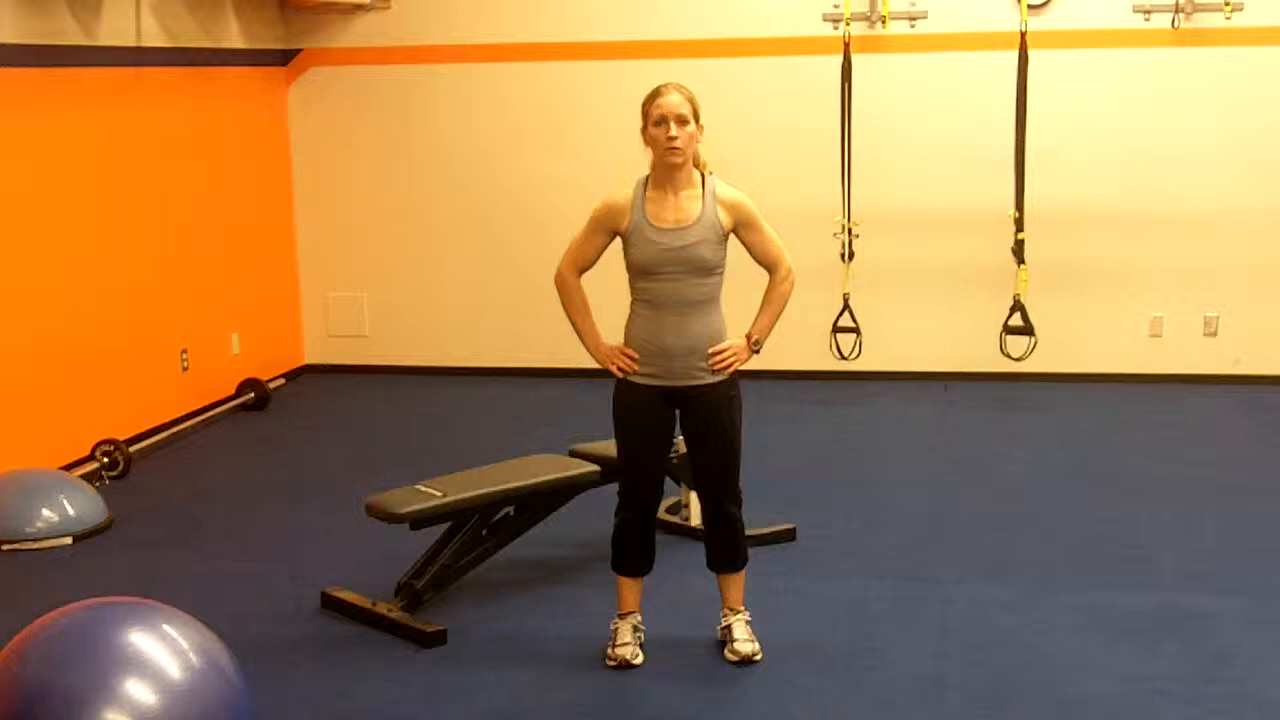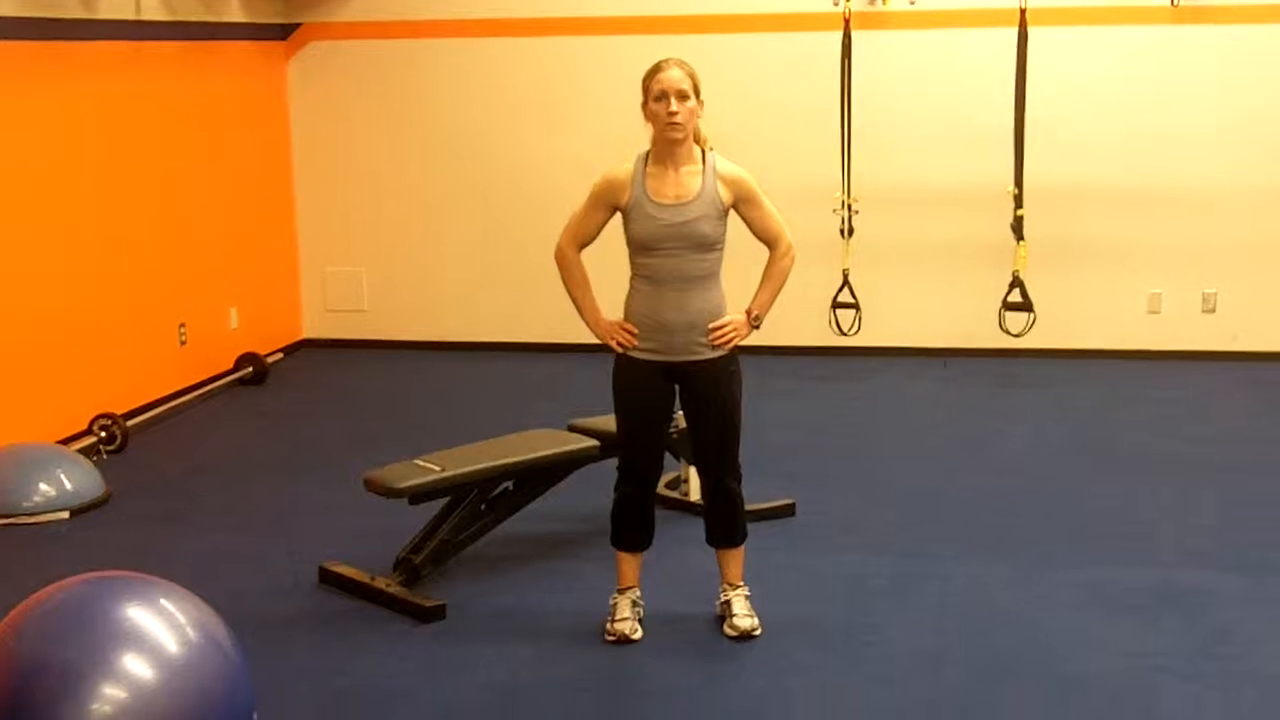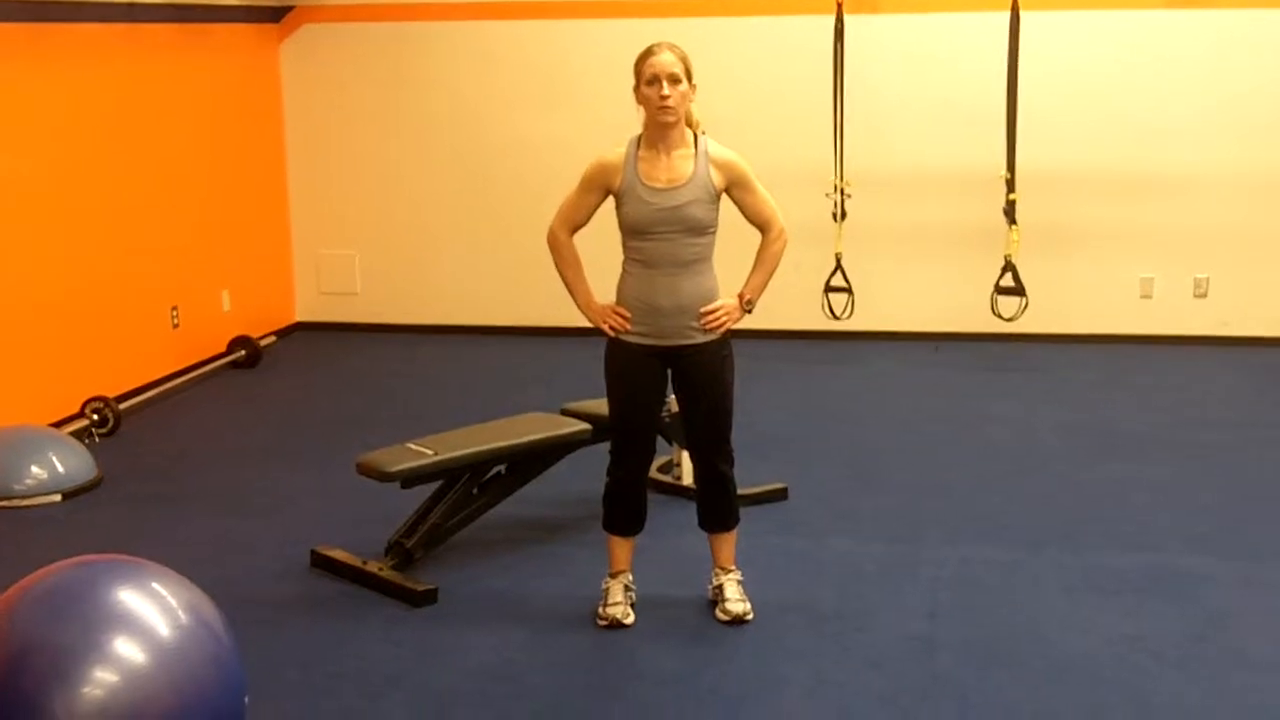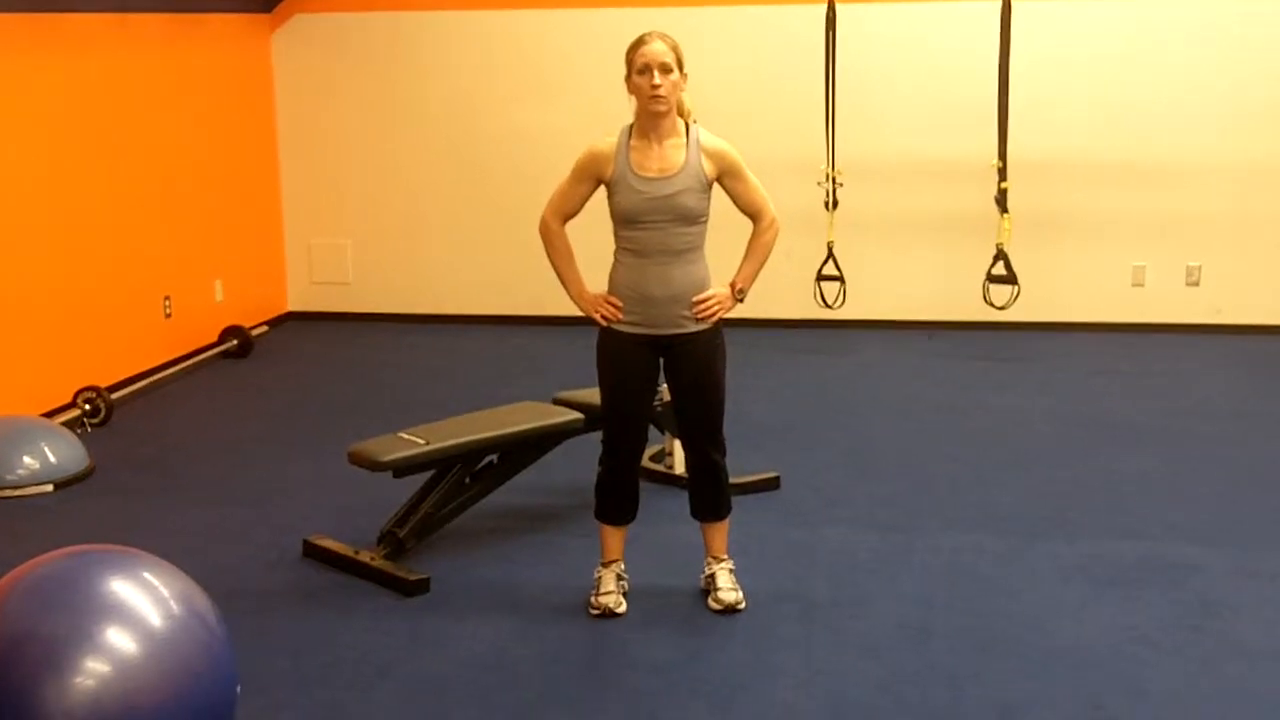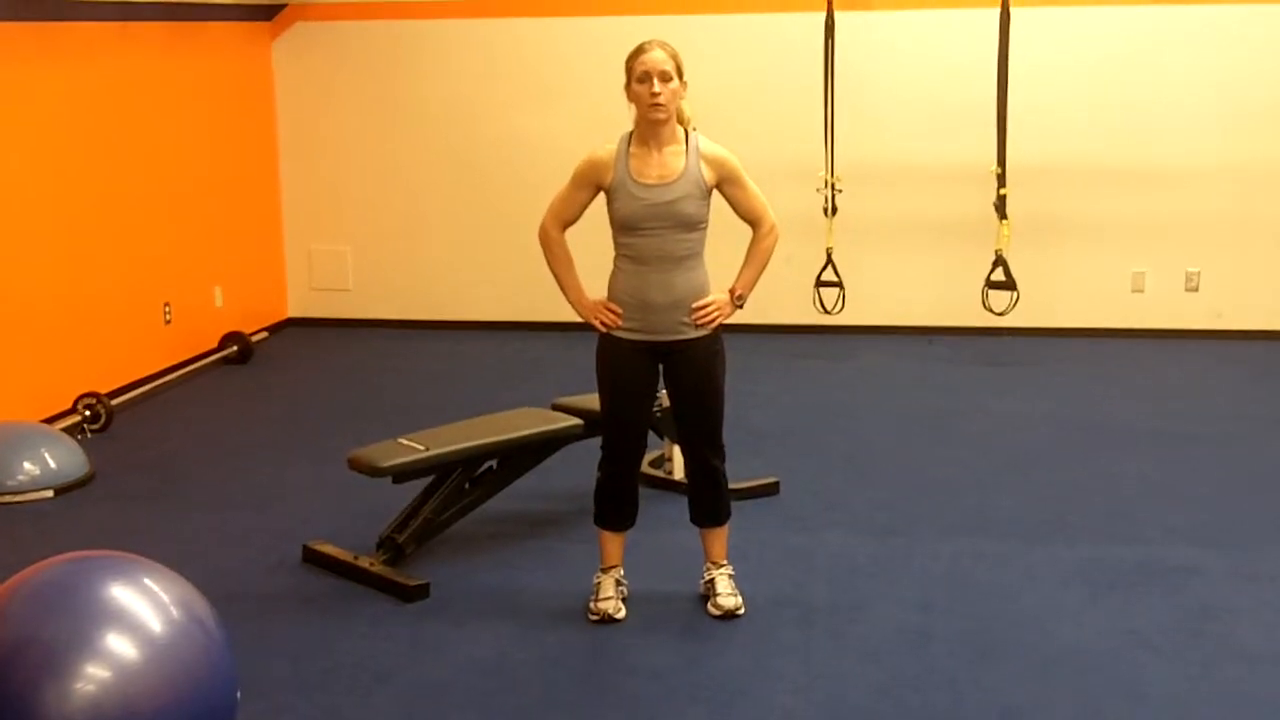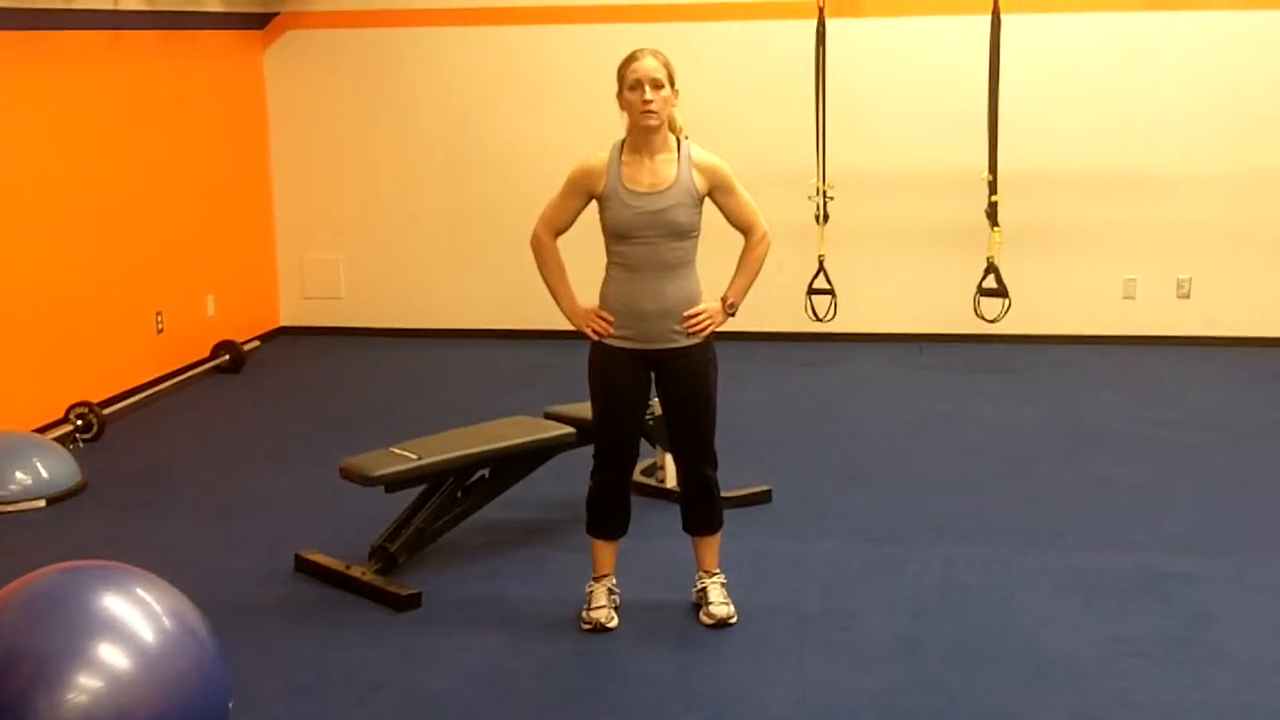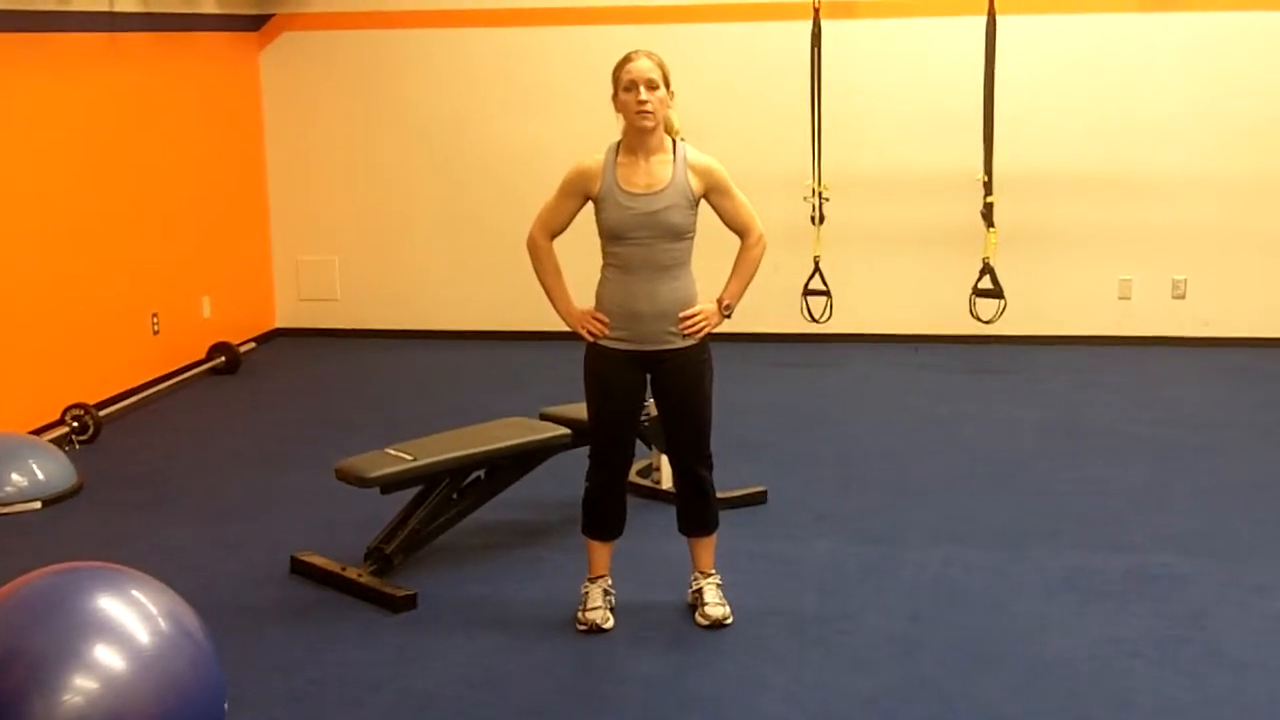
dt=0.4s
person 1, frame 1
left shoulder: (728, 203)
right shoulder: (620, 206)
left elbow: (783, 272)
right elbow: (567, 274)
left wrist: (752, 342)
right wrist: (597, 346)
left hip: (710, 378)
right hip: (642, 380)
left knee: (722, 499)
right knee: (637, 500)
left ankle: (735, 618)
right ankle: (627, 622)
person 1, frame 2
left shoulder: (728, 178)
right shoulder: (621, 181)
left elbow: (783, 248)
right elbow: (567, 248)
left wrist: (753, 317)
right wrist: (596, 320)
left hip: (710, 353)
right hip: (641, 355)
left knee: (721, 474)
right knee: (637, 475)
left ankle: (734, 592)
right ankle: (627, 596)
person 1, frame 3
left shoulder: (720, 162)
right shoulder: (613, 165)
left elbow: (775, 232)
right elbow: (560, 232)
left wrist: (745, 301)
right wrist: (588, 305)
left hip: (703, 337)
right hip: (634, 339)
left knee: (713, 458)
right knee: (629, 460)
left ankle: (726, 577)
right ankle: (618, 581)
person 1, frame 4
left shoulder: (712, 152)
right shoulder: (605, 155)
left elbow: (767, 221)
right elbow: (552, 222)
left wrist: (737, 290)
right wrist: (581, 294)
left hip: (695, 326)
right hip: (626, 328)
left knee: (705, 447)
right knee: (621, 448)
left ankle: (719, 566)
right ankle: (611, 570)
person 1, frame 5
left shoulder: (711, 159)
right shoulder: (605, 162)
left elbow: (766, 227)
right elbow: (552, 229)
left wrist: (736, 296)
right wrist: (580, 301)
left hip: (694, 332)
right hip: (626, 335)
left knee: (705, 453)
right knee: (620, 454)
left ankle: (717, 571)
right ankle: (609, 575)
person 1, frame 6
left shoulder: (703, 166)
right shoulder: (596, 170)
left elbow: (758, 235)
right elbow: (543, 236)
left wrist: (728, 304)
right wrist: (572, 308)
left hip: (686, 340)
right hip: (617, 342)
left knee: (697, 461)
right knee: (612, 462)
left ankle: (710, 580)
right ankle: (603, 585)
person 1, frame 7
left shoulder: (698, 168)
right shoulder: (592, 172)
left elbow: (753, 237)
right elbow: (539, 238)
left wrist: (723, 306)
right wrist: (568, 311)
left hip: (681, 342)
right hip: (613, 344)
left knee: (692, 463)
right knee: (608, 464)
left ankle: (705, 581)
right ankle: (597, 585)
